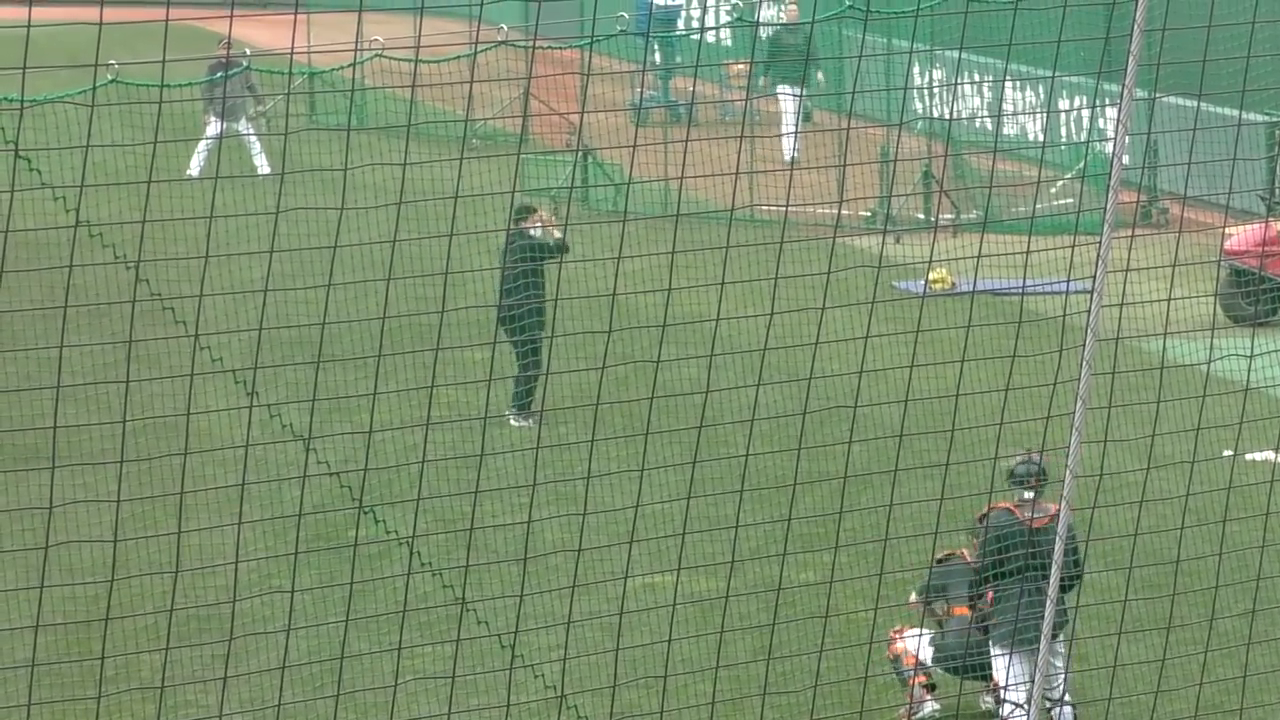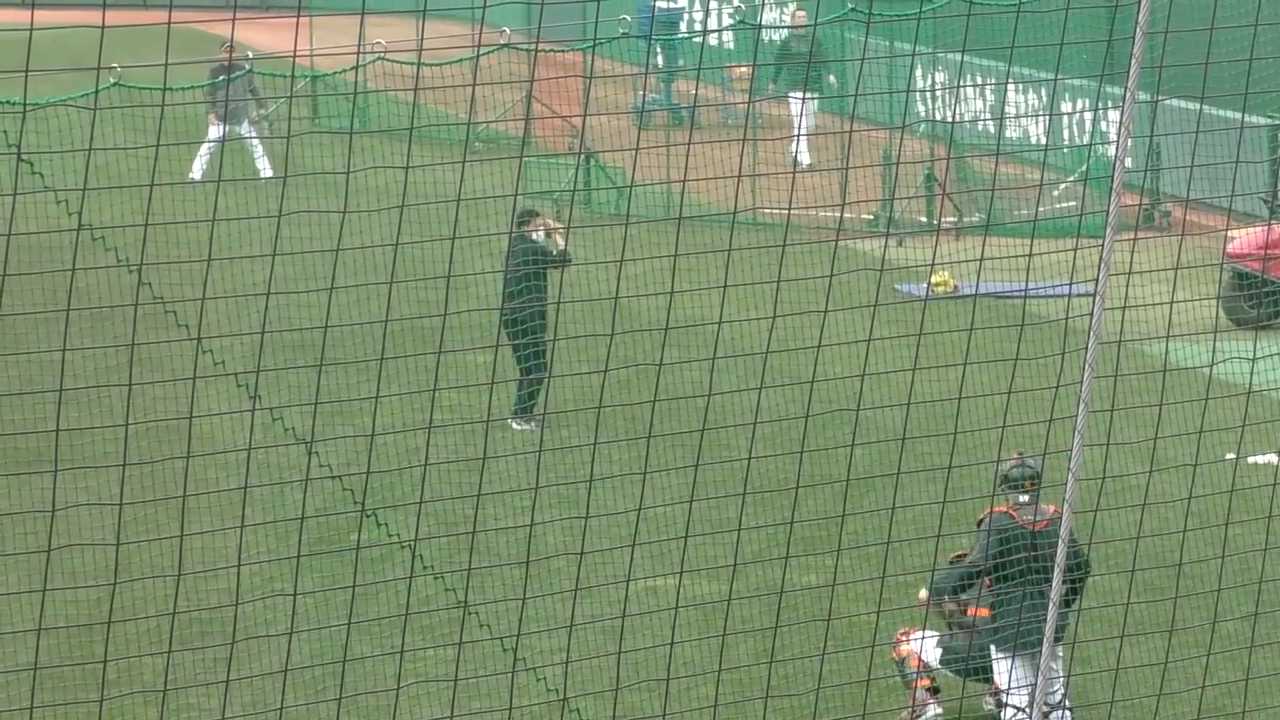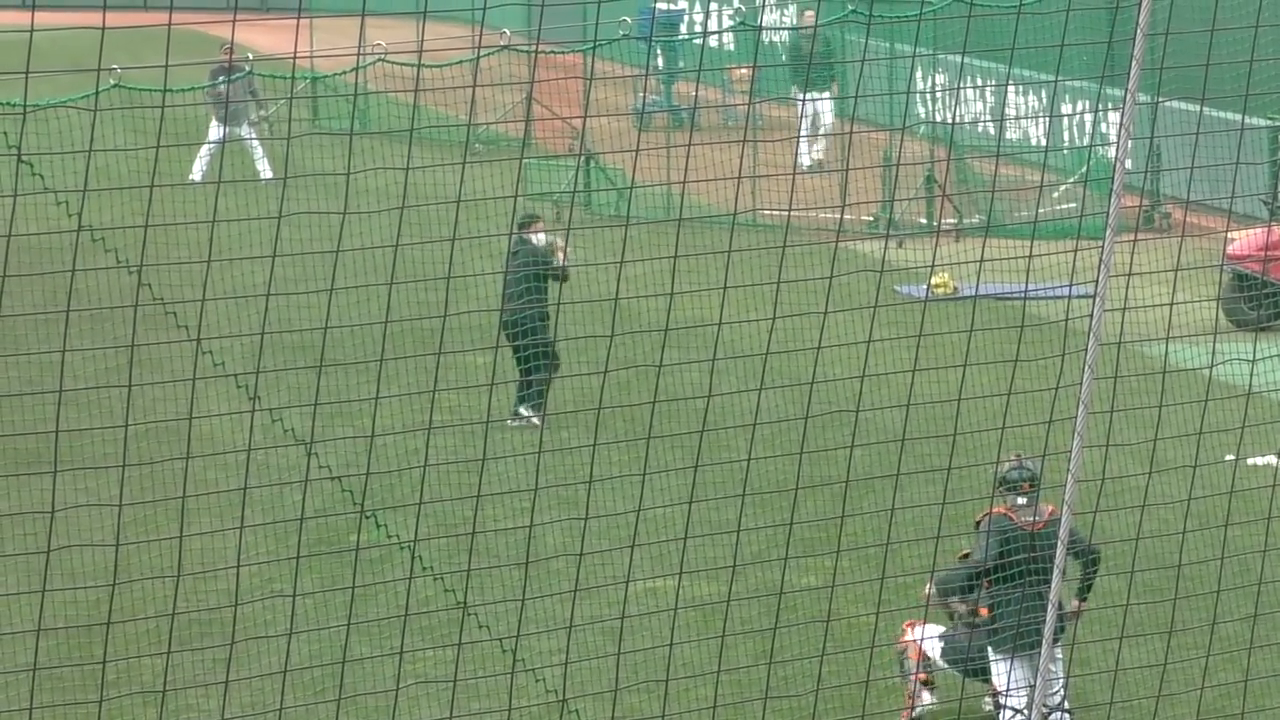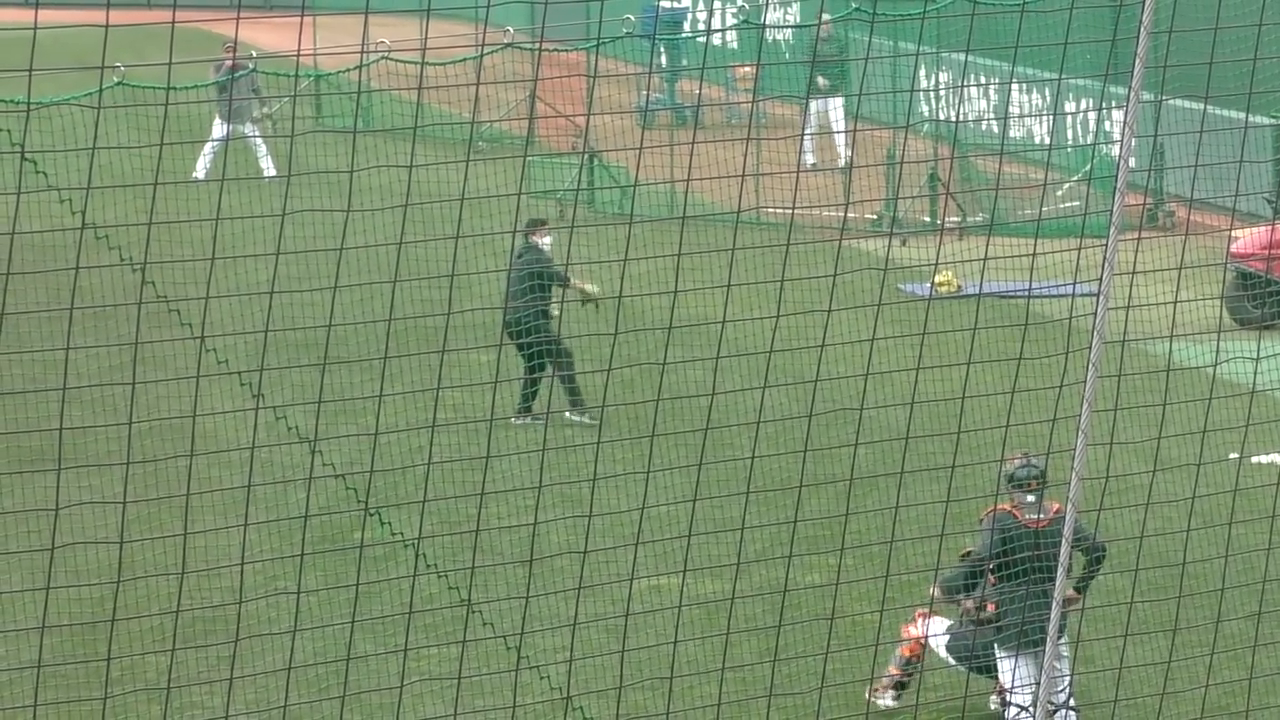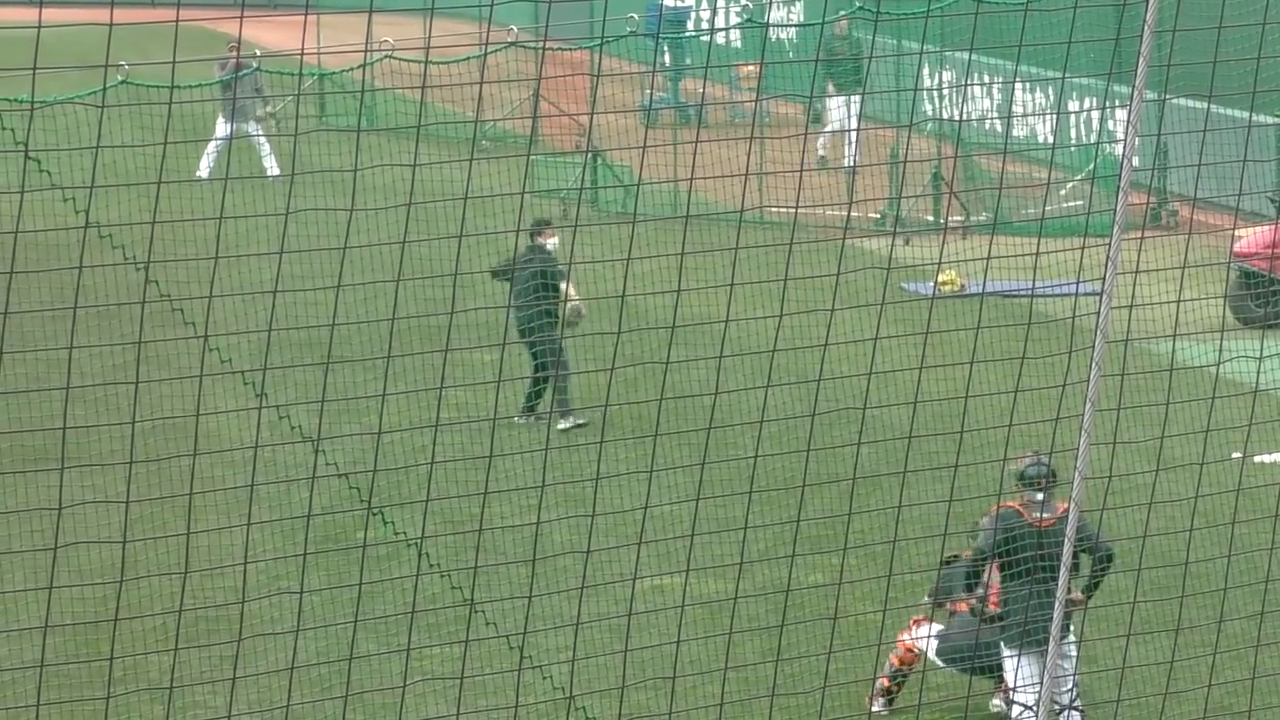
dt=0.2s
person 1, frame 1
left shoulder: (998, 519)
right shoulder: (1059, 519)
left elbow: (984, 573)
right elbow: (1074, 573)
left wrist: (980, 607)
left hip: (1009, 621)
right hip: (1050, 618)
left knee: (1015, 697)
right knee: (1057, 692)
person 1, frame 2
left shoulder: (997, 521)
right shoulder: (1055, 519)
left elbow: (975, 569)
right elbow: (1081, 566)
left wrist: (937, 587)
right wrist: (1064, 606)
left hip: (1009, 624)
right hip: (1049, 621)
right knee: (1055, 698)
person 1, frame 3
left shoulder: (996, 522)
right shoulder: (1053, 519)
left elbow: (979, 567)
right elbow: (1091, 556)
left wrist: (939, 585)
right wrist: (1081, 598)
left hip: (1008, 626)
right hip: (1047, 621)
right knee: (1055, 698)
person 1, frame 4
left shoulder: (1000, 519)
right shoulder: (1060, 516)
left elbow: (978, 562)
right elbow: (1097, 550)
left wrist: (944, 586)
right wrist: (1078, 589)
left hip: (1013, 623)
right hip: (1052, 620)
right knee: (1061, 696)
person 1, frame 5
left shoulder: (1006, 517)
right shoulder: (1068, 516)
left elbow: (978, 558)
right elbow: (1104, 554)
left wrist: (967, 594)
right wrist: (1086, 592)
left hip: (1019, 622)
right knee: (1067, 696)
person 2, frame 1
left shoulder: (514, 244)
right shoulder: (527, 245)
left elbow: (544, 249)
right elbow: (561, 247)
left wrist: (546, 224)
right wrist: (551, 226)
left hip: (511, 312)
right hip: (524, 313)
left knee: (526, 361)
right knee: (531, 363)
left ankle: (518, 407)
right ankle: (521, 413)
person 2, frame 2
left shoulder: (516, 248)
right shoulder: (530, 249)
left elbow: (546, 258)
right elbow: (563, 259)
left wrist: (552, 234)
right wrist: (556, 235)
left hip: (513, 317)
right hip: (528, 317)
left knee: (528, 367)
right knee: (536, 367)
left ankle: (520, 413)
right ankle: (523, 417)
person 2, frame 3
left shoulder: (516, 253)
right shoulder: (533, 253)
left elbow: (544, 270)
right elbow: (561, 275)
left wrist: (554, 251)
right wrist: (560, 254)
left hip: (511, 319)
right hip: (529, 320)
left knee: (527, 368)
right knee: (548, 363)
left ankle: (519, 414)
right ankle: (532, 408)
person 2, frame 4
left shoulder: (519, 258)
right shoulder: (536, 257)
right elbow: (560, 279)
right wrist: (586, 289)
left hip: (513, 321)
right hip: (531, 320)
left knee: (534, 366)
right knee: (562, 360)
left ankle: (523, 413)
right ankle: (577, 409)
person 2, frame 5
left shoulder: (521, 259)
right shoulder: (545, 258)
left elbow: (496, 273)
right elbow: (561, 280)
right wrist: (573, 299)
left hip: (528, 322)
right hip: (540, 322)
left knee: (542, 368)
right knee: (558, 366)
left ankle: (527, 412)
right ankle: (565, 416)
